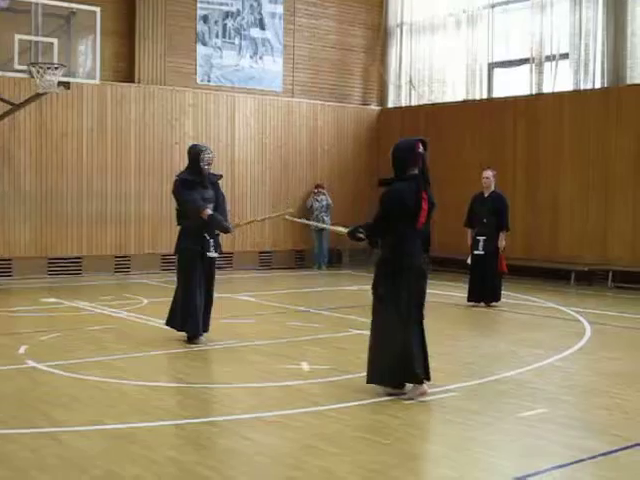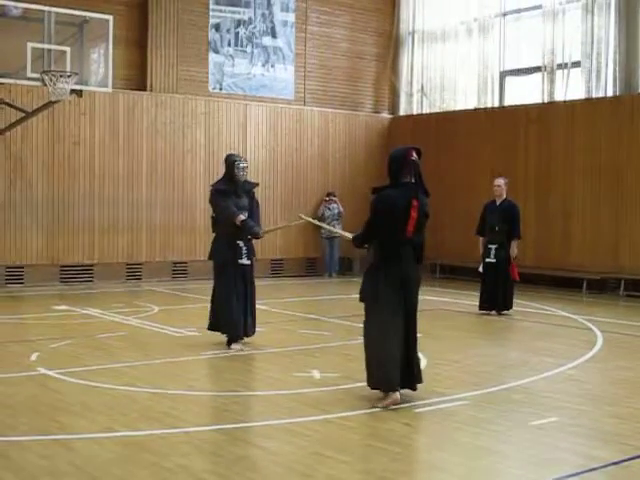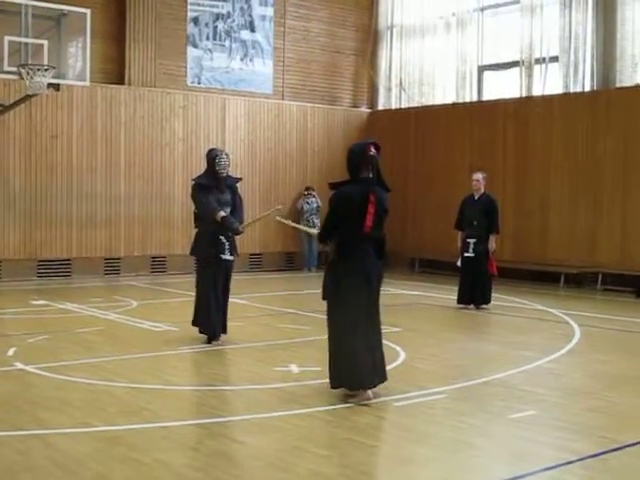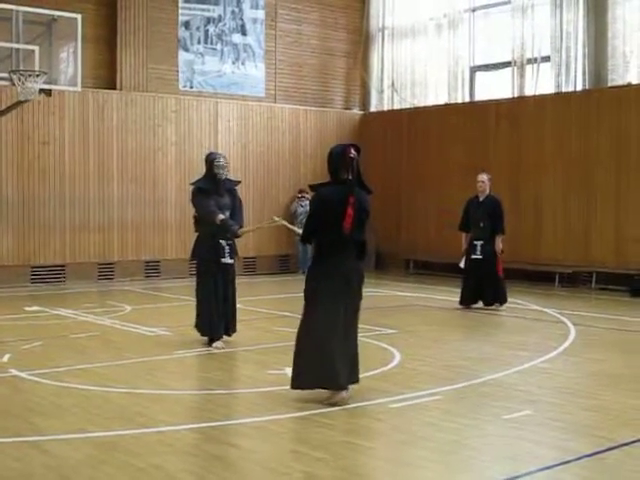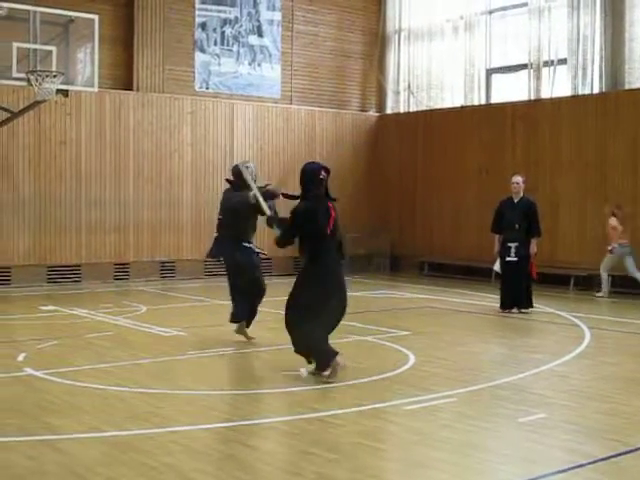
dt=1s
person 1, frame 1
left shoulder: (395, 192)
right shoulder: (424, 191)
left elbow: (380, 225)
left wrist: (358, 232)
right wrist: (368, 232)
left hip: (397, 262)
right hip: (417, 260)
left knee: (395, 318)
right knee: (410, 317)
left ankle: (415, 380)
right ankle: (398, 379)
person 1, frame 2
left shoulder: (385, 198)
right shoulder: (421, 199)
left elbow: (371, 232)
right elbow: (416, 233)
left wrist: (358, 240)
left hip: (387, 268)
right hip: (410, 268)
left knee: (383, 326)
right knee: (404, 323)
left ankle: (391, 387)
right ankle: (405, 378)
person 1, frame 3
left shoulder: (343, 194)
right shoulder: (380, 195)
left elbow: (328, 231)
right elbow: (376, 229)
left wrist: (324, 238)
left hip: (347, 265)
right hip: (372, 264)
left knee: (348, 323)
right knee: (366, 320)
left ankle: (361, 384)
right ankle: (365, 379)
person 1, frame 4
left shoulder: (323, 196)
right shoulder: (362, 198)
left elbow: (308, 235)
right elbow: (360, 232)
left wrist: (313, 237)
left hip: (327, 268)
right hip: (352, 268)
left knee: (324, 325)
right knee: (345, 324)
left ankle: (338, 385)
right ankle: (342, 381)
person 1, frame 5
left shoulder: (304, 209)
right shoulder: (328, 204)
left elbow: (285, 240)
left wrist: (275, 222)
right wrist: (278, 220)
left hip: (317, 269)
right hip: (332, 269)
left knee: (304, 317)
right knee: (318, 316)
left ankle: (329, 359)
right ankle: (321, 362)
person 2, frame 1
left shoulder: (213, 181)
right shoulder: (183, 183)
left elbow: (221, 205)
right elbow: (196, 206)
left wrist: (222, 222)
right wrist: (216, 221)
left hip: (209, 238)
right hip: (191, 239)
left knee: (206, 284)
right knee: (192, 285)
left ankle: (197, 327)
right ankle: (193, 331)
person 2, frame 2
left shoulder: (248, 190)
right shoulder: (219, 192)
left elbow: (254, 212)
right elbow: (230, 213)
left wrist: (255, 228)
right wrist: (248, 226)
left hip: (244, 245)
right hip: (225, 246)
left knee: (245, 289)
right knee: (228, 290)
left ankle: (238, 332)
right ankle: (233, 335)
person 2, frame 3
left shoulder: (231, 185)
right shoulder: (201, 187)
left elbow: (238, 208)
right elbow: (210, 208)
left wrist: (235, 224)
right wrist: (227, 221)
left hip: (226, 241)
right hip: (208, 241)
left knee: (222, 287)
right knee: (209, 286)
left ankle: (215, 328)
right ankle: (212, 331)
person 2, frame 4
left shoulder: (230, 189)
right shoulder: (200, 190)
left elbow: (237, 211)
right elbow: (210, 212)
left wrist: (236, 227)
right wrist: (226, 224)
left hip: (226, 244)
right hip: (208, 244)
left knee: (226, 289)
right knee: (210, 290)
left ankle: (220, 330)
right ankle: (213, 334)
person 2, frame 5
left shoulder: (256, 194)
right shoulder: (231, 195)
right elbow: (238, 203)
right wrist: (262, 195)
left hip: (245, 244)
right hip: (230, 244)
left knee: (255, 284)
left ankle: (242, 322)
right ankle: (241, 319)
person 3, frame 1
left shoulder: (499, 199)
right shoulder: (476, 198)
left elbow: (504, 222)
right elbow: (470, 219)
left wrist: (502, 239)
right wrist: (469, 237)
left hip: (493, 239)
right hip: (478, 238)
left knee: (492, 269)
right knee: (476, 267)
left ankle: (489, 298)
right ankle: (477, 297)
person 3, frame 2
left shoulder: (511, 207)
right shoulder: (488, 206)
left elbow: (515, 230)
right elbow: (482, 228)
left wrist: (514, 247)
right wrist: (481, 245)
left hip: (504, 247)
right hip: (489, 246)
left knee: (504, 277)
right knee: (488, 276)
left ankle: (501, 306)
right ankle: (488, 305)
person 3, frame 3
left shoulder: (489, 201)
right shoulder: (466, 201)
left elbow: (494, 225)
right elbow: (460, 222)
left wrist: (492, 242)
right wrist: (459, 240)
left hip: (483, 241)
right hip: (468, 241)
left knee: (482, 271)
right knee: (466, 270)
left ankle: (480, 300)
right ankle: (467, 299)
person 3, frame 4
left shoulder: (495, 202)
right shoulder: (471, 202)
left elbow: (499, 226)
right elbow: (465, 225)
left wrist: (498, 243)
right wrist: (464, 242)
left hip: (490, 243)
right hip: (474, 243)
left knee: (492, 272)
right knee: (470, 272)
left ankle: (498, 301)
right ankle: (468, 301)
person 3, frame 5
left shoulder: (529, 204)
right shoulder: (504, 204)
left elbow: (534, 228)
right elbow: (497, 226)
left wrist: (533, 245)
right wrist: (497, 244)
left hip: (523, 245)
right hip: (507, 245)
left knee: (523, 276)
right knee: (507, 276)
left ankle: (523, 304)
right ankle: (507, 305)
